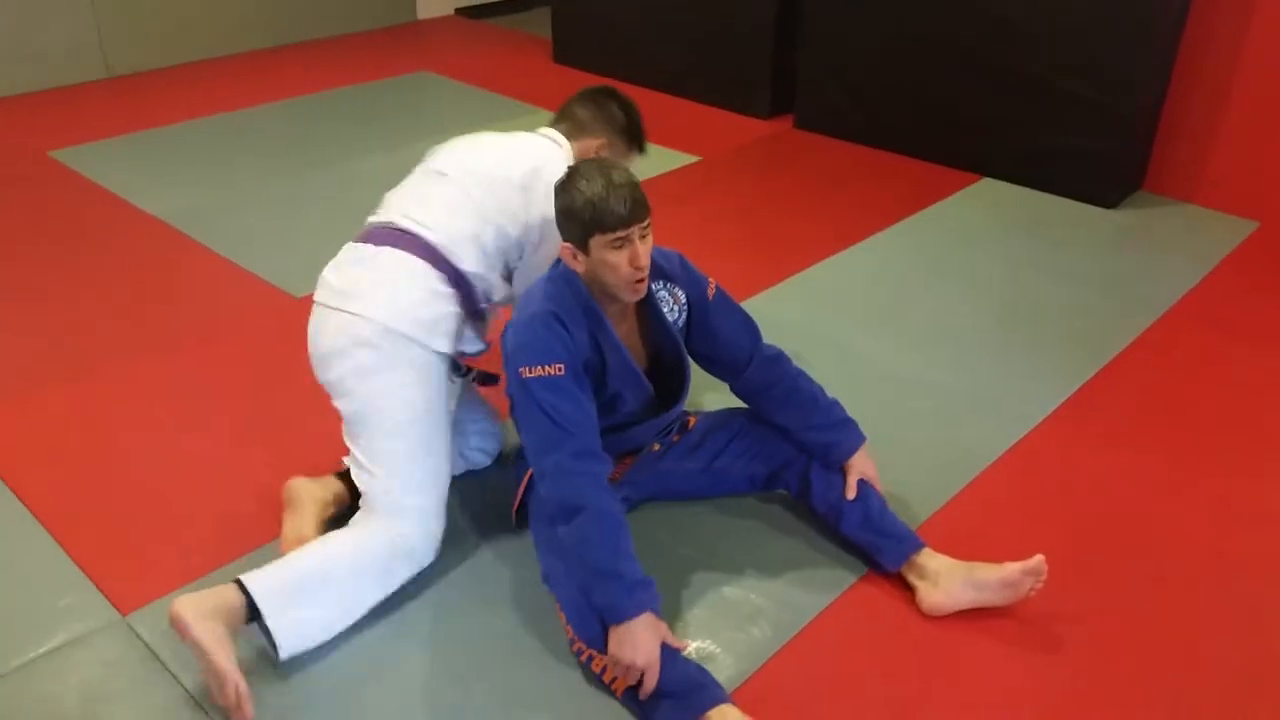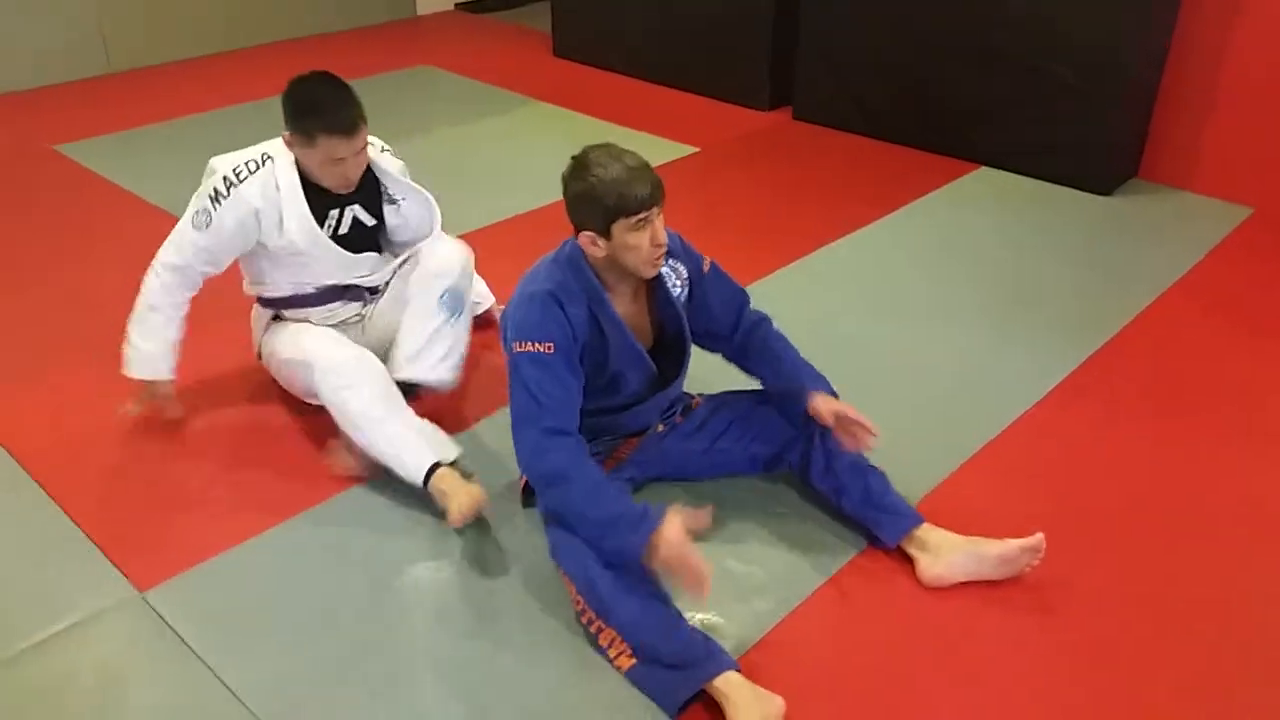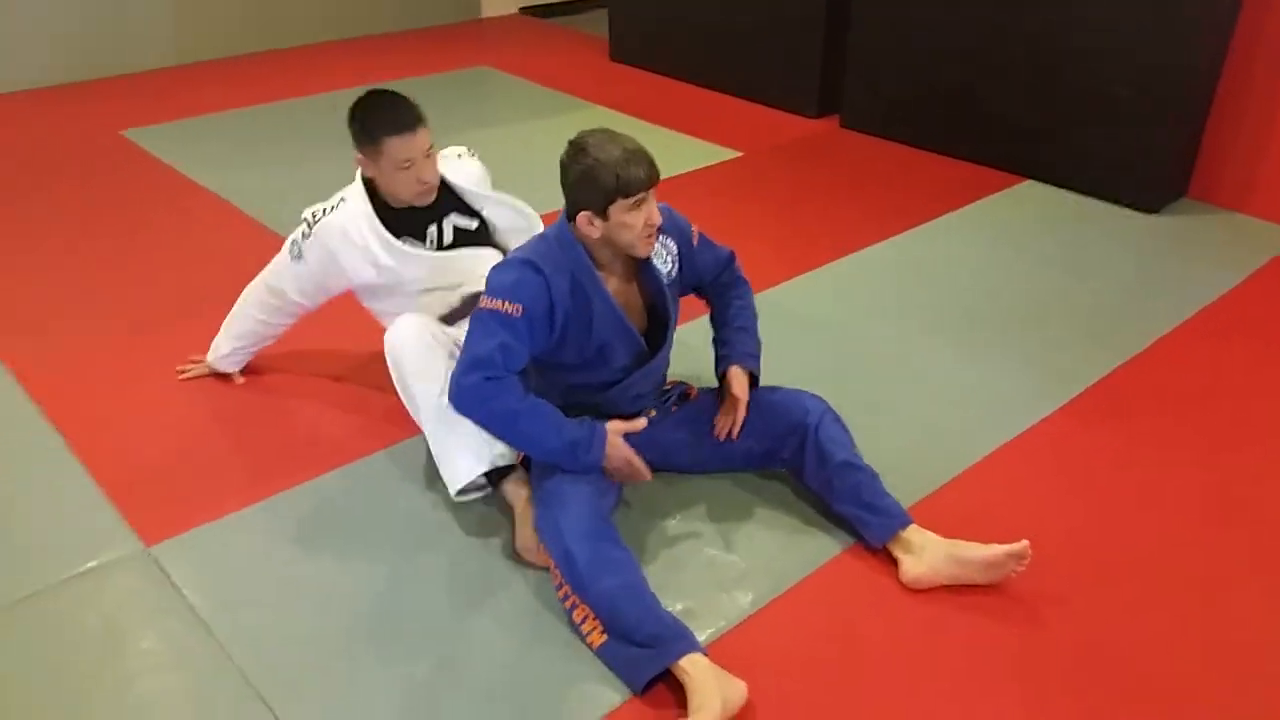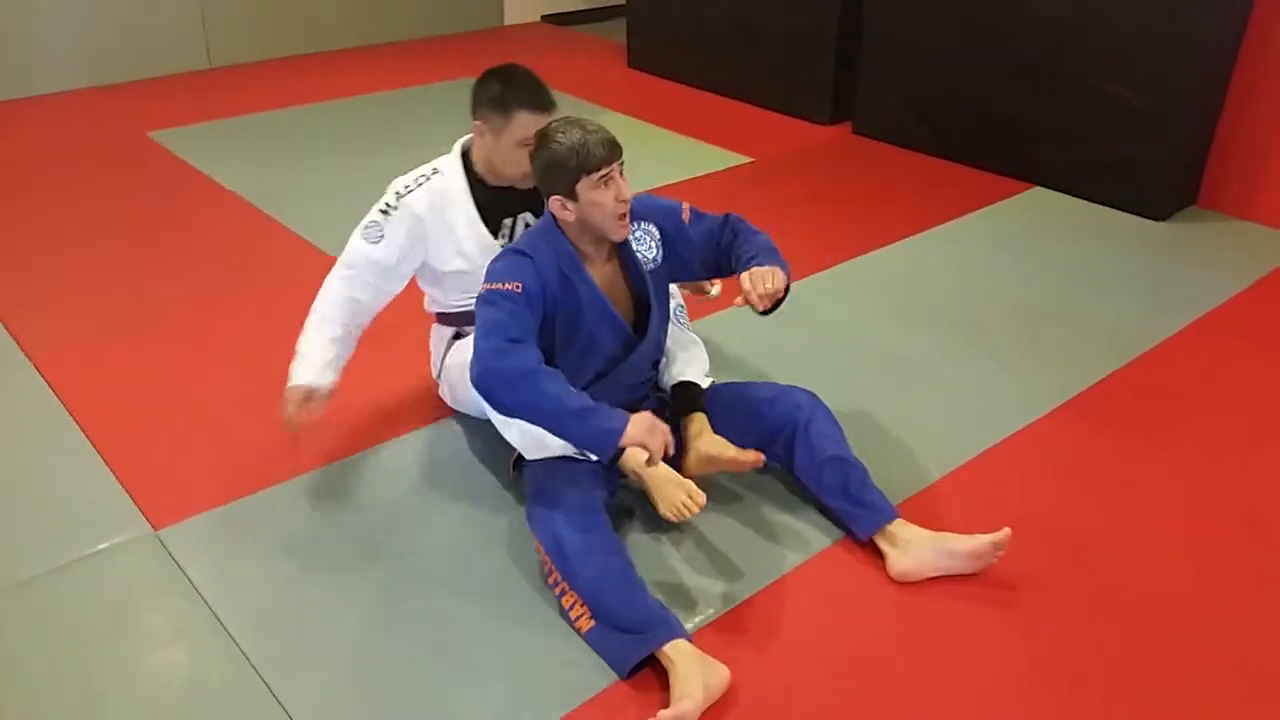
dt=1s
person 1, frame 1
left shoulder: (669, 274)
right shoulder: (541, 329)
left elbow: (754, 365)
right elbow: (574, 479)
left wrist: (844, 441)
right wrist: (629, 607)
left hip: (660, 441)
right hip: (575, 473)
left knee: (801, 443)
right knee: (594, 588)
left ankle: (927, 569)
person 1, frame 2
left shoulder: (669, 257)
right shoulder: (543, 310)
left elbow: (740, 326)
right elbow: (545, 449)
left wrist: (812, 395)
right wrist: (644, 530)
left hip: (662, 425)
right hip: (586, 460)
left knee: (800, 426)
right knee: (592, 551)
left ankle: (925, 542)
person 1, frame 3
left shoulder: (664, 233)
right shoulder: (531, 279)
left elbow: (725, 278)
right elbow: (476, 388)
left wrist: (739, 359)
right wrist: (588, 444)
left hip: (656, 410)
right hip: (577, 439)
left knee: (800, 415)
right knee: (572, 526)
left ankle: (911, 545)
person 1, frame 4
left shoulder: (648, 220)
right shoulder: (524, 269)
left elbow: (731, 234)
right elbow: (499, 371)
left wrist: (764, 267)
right wrist: (611, 425)
left hip: (653, 405)
right hip: (572, 434)
left knee: (793, 410)
right knee: (562, 517)
left ankle: (899, 538)
right ankle: (685, 663)
person 2, frame 1
left shoulder: (488, 152)
right shoulder: (559, 191)
left hip: (351, 305)
right hip: (384, 330)
left knee: (481, 437)
right knee: (406, 534)
left ankle: (334, 491)
right ankle: (222, 608)
person 2, frame 2
left shoulder: (381, 164)
right shoulder: (246, 187)
left elbow: (425, 238)
right elbow: (176, 268)
left wrist: (479, 303)
right wrist: (152, 365)
left hip: (379, 315)
right hip: (305, 328)
left knee: (446, 255)
right knee: (337, 364)
right ankle: (443, 475)
person 2, frame 3
left shoulder: (464, 171)
right shoulder: (338, 229)
left elbow: (523, 233)
right elbow: (276, 296)
right wrist: (226, 357)
right hip: (453, 345)
right knee: (410, 335)
right ankle: (514, 488)
person 2, frame 4
right shoulder: (423, 200)
right elbow: (352, 280)
right wrist: (314, 369)
right hip: (475, 342)
left knee: (659, 293)
left ankle: (696, 432)
right ankle: (638, 462)
